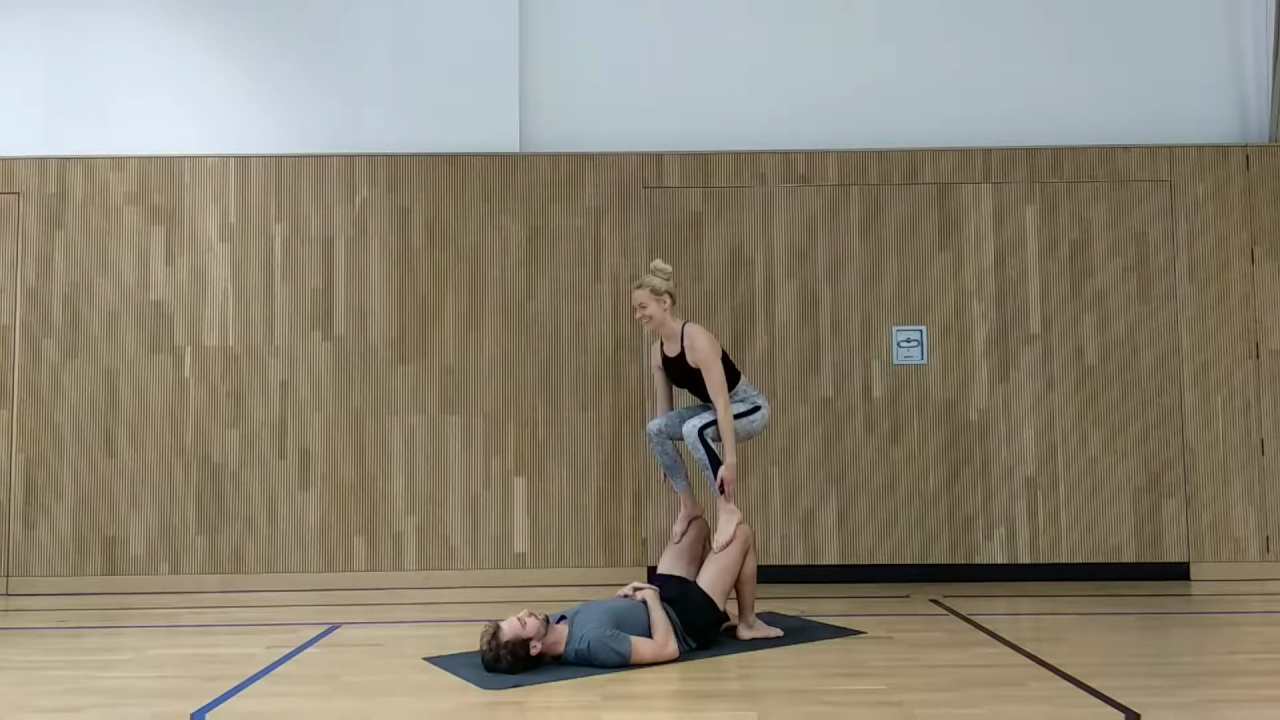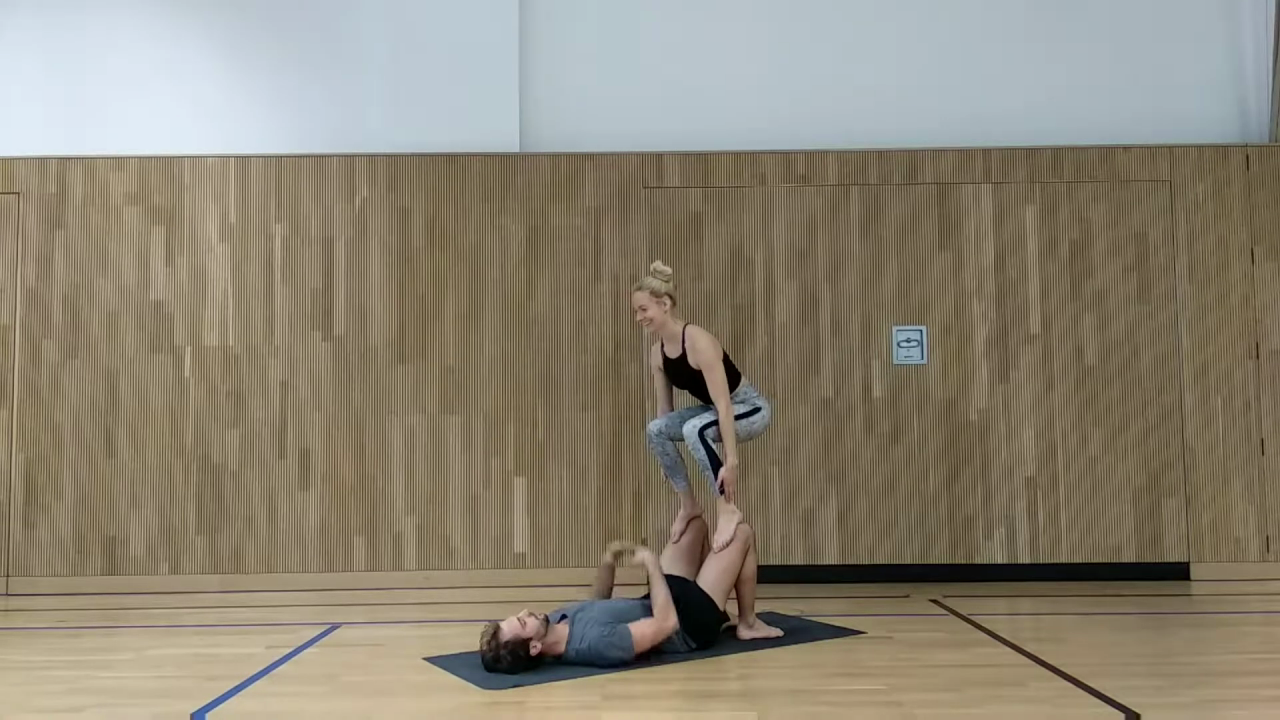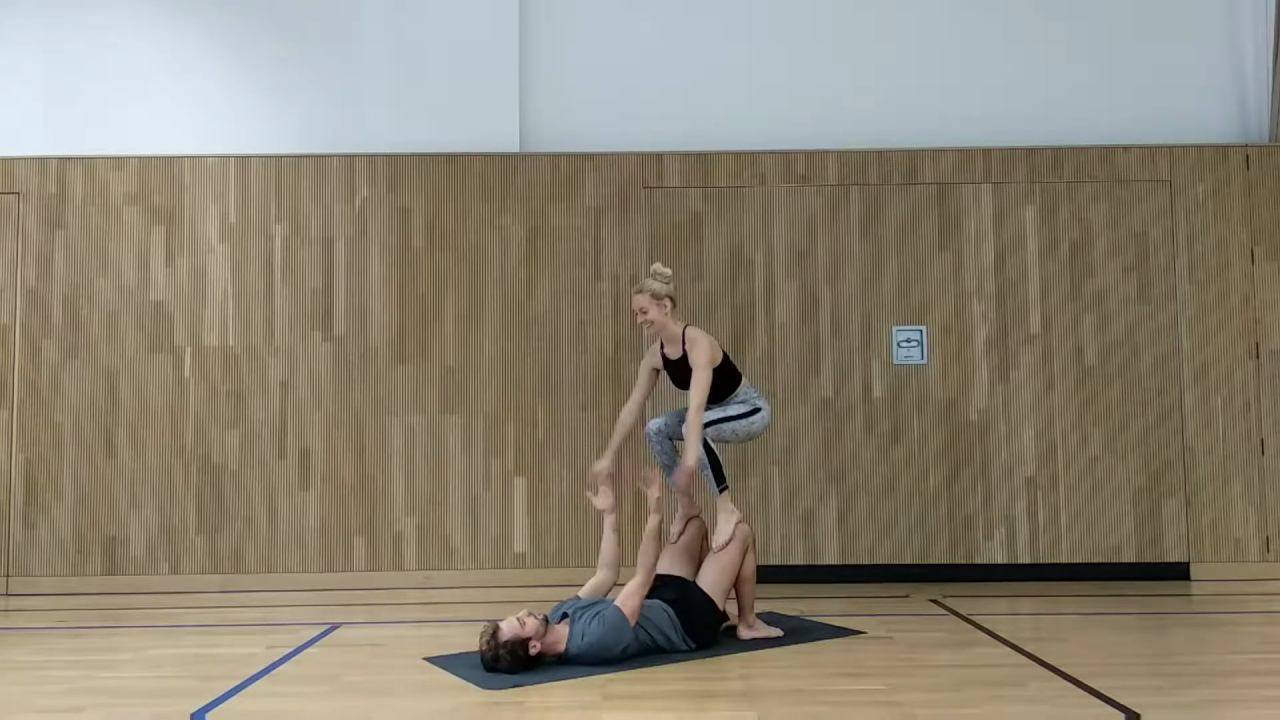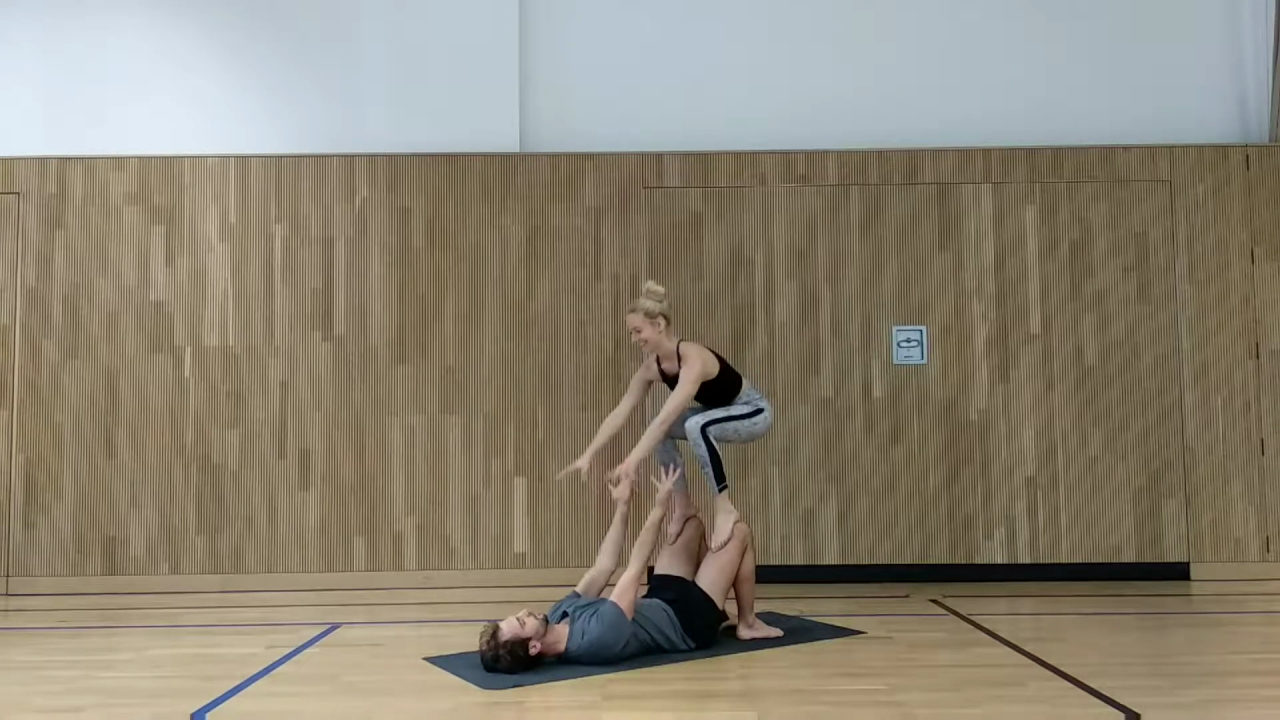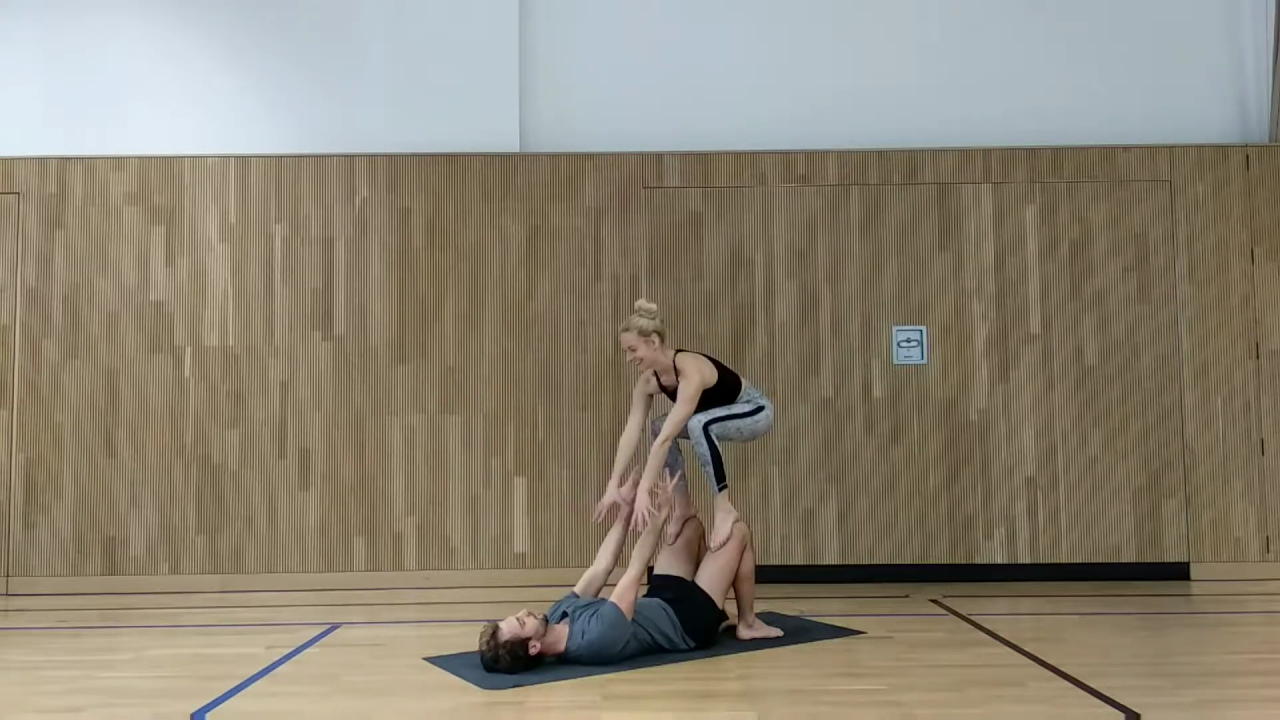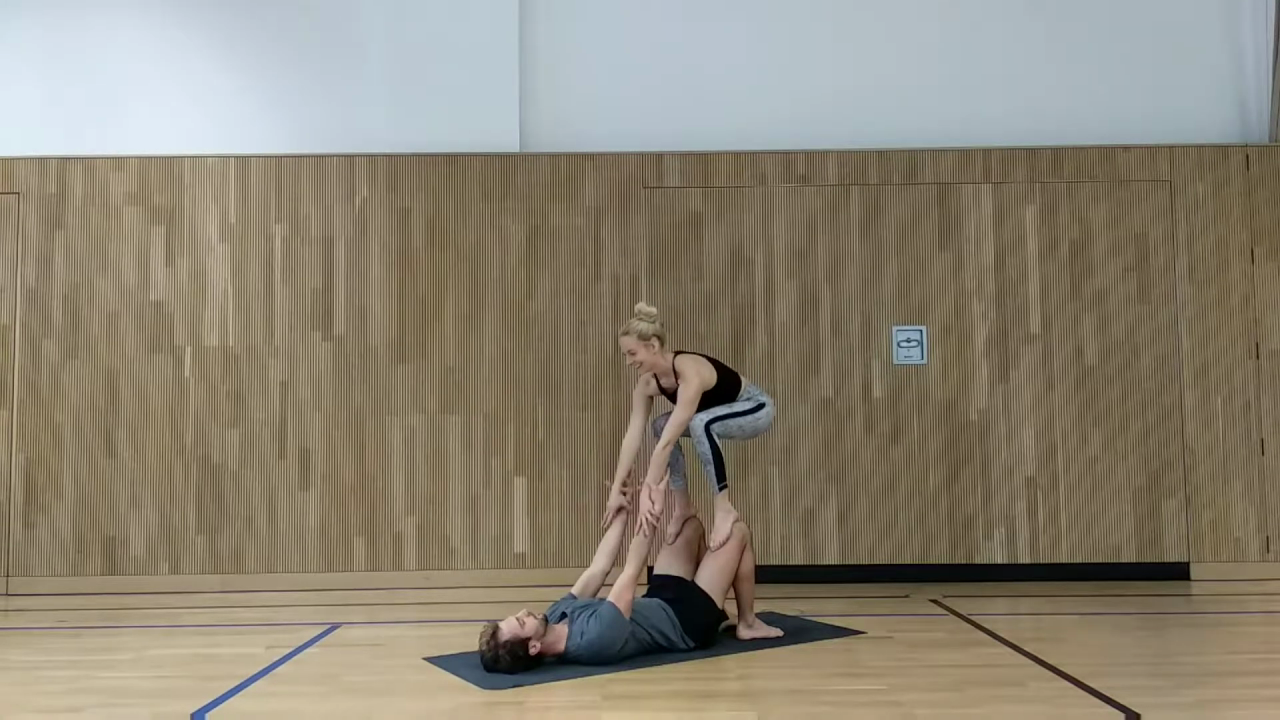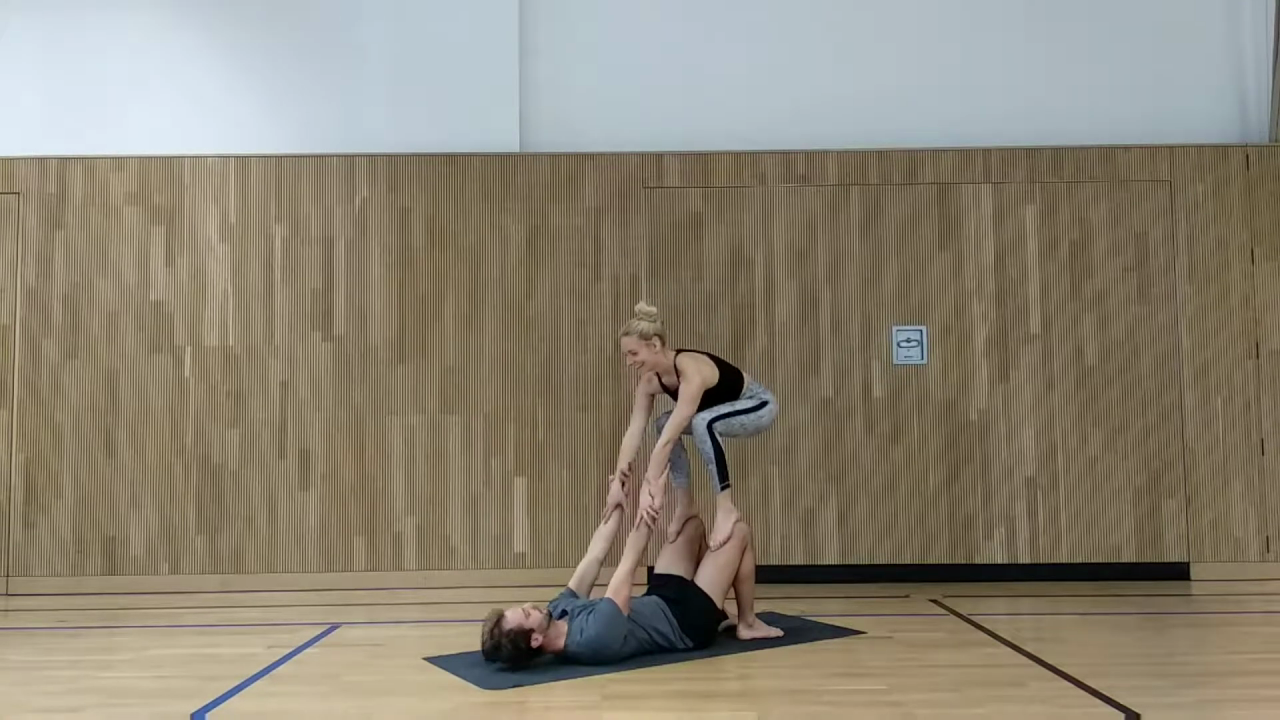
dt=0.3s
person 1, frame 1
left shoulder: (556, 625)
right shoulder: (591, 643)
right elbow: (668, 649)
left wrist: (621, 595)
right wrist: (652, 599)
left hip: (665, 605)
right hip: (689, 622)
left knee: (698, 525)
right knee: (742, 533)
left ankle: (718, 611)
right ankle: (748, 624)
person 1, frame 2
left shoulder: (558, 621)
right shoulder: (595, 643)
right elbow: (668, 624)
left wrist: (607, 564)
right wrist: (653, 568)
left hip: (656, 607)
right hip: (692, 625)
left knee: (697, 525)
right knee: (742, 533)
left ankle: (720, 612)
right ankle: (748, 625)
person 1, frame 3
left shoulder: (560, 617)
right shoulder: (598, 638)
left elbow: (606, 576)
right elbow: (642, 580)
left wrist: (609, 517)
right wrist: (654, 515)
left hip: (664, 605)
right hip: (690, 623)
left knee: (696, 525)
right knee: (741, 532)
left ankle: (719, 613)
right ankle: (748, 624)
person 1, frame 4
left shoulder: (559, 616)
right shoulder: (597, 638)
left elbow: (603, 567)
right elbow: (634, 571)
left wrist: (622, 508)
right wrist: (659, 508)
left hip: (661, 604)
right hip: (690, 624)
left knee: (693, 524)
right knee: (739, 532)
left ankle: (719, 613)
right ankle: (748, 624)
person 1, frame 5
left shoulder: (558, 616)
right shoulder: (597, 638)
left elbow: (600, 567)
right elbow: (634, 572)
left wrist: (625, 509)
right wrist: (660, 513)
left hip: (661, 604)
right hip: (689, 623)
left knee: (692, 525)
right knee: (739, 532)
left ankle: (718, 612)
right ankle: (747, 623)
person 1, frame 6
left shoulder: (557, 617)
right shoulder: (595, 640)
left elbow: (599, 567)
right elbow: (631, 572)
left wrist: (622, 511)
right wrist: (650, 514)
left hip: (660, 604)
right hip: (688, 623)
left knee: (692, 525)
right knee: (738, 531)
left ankle: (717, 612)
right ankle: (748, 623)
person 1, frame 7
left shoulder: (558, 613)
right shoulder: (594, 639)
left elbow: (593, 557)
right elbow: (627, 567)
left wrist: (616, 505)
right wrist: (649, 510)
left hip: (659, 604)
right hip: (687, 624)
left knee: (693, 525)
right knee: (739, 532)
left ankle: (717, 613)
right ankle: (748, 624)
person 2, frame 1
left shoulder: (697, 340)
right shoulder: (657, 351)
left elbow: (723, 404)
right elbow: (663, 408)
left wrist: (730, 460)
right wrist: (668, 463)
left hip: (749, 407)
right hip: (714, 409)
left knee: (694, 429)
right knee: (656, 429)
left ankle: (727, 509)
right ankle: (689, 505)
person 2, frame 2
left shoulder: (698, 342)
right shoulder: (657, 354)
left elbow: (724, 406)
right elbow: (665, 409)
left wrist: (731, 461)
right wrist: (667, 461)
left hip: (750, 409)
right hip: (714, 410)
left knee: (693, 429)
right knee: (656, 429)
left ankle: (727, 510)
right ankle: (688, 505)
person 2, frame 3
left shoulder: (699, 342)
right shoulder: (655, 354)
left elbow: (698, 405)
right elbow: (632, 407)
left wrist: (691, 454)
right wrist: (608, 456)
left hip: (751, 409)
right hip: (711, 410)
left knee: (690, 428)
right knee: (656, 428)
left ankle: (726, 509)
right ankle: (686, 505)
person 2, frame 4
left shoulder: (694, 358)
right shoulder: (650, 367)
left elbow: (666, 418)
right elbow: (619, 413)
left wrist: (632, 460)
right wrist: (586, 457)
left hip: (753, 410)
right hip: (721, 410)
left knee: (696, 425)
right knee: (660, 431)
left ankle: (725, 509)
right ankle: (683, 505)
person 2, frame 5
left shoulder: (690, 371)
right shoulder: (647, 381)
left elbow: (666, 439)
right elbow: (631, 433)
left wrist: (643, 493)
right wrist: (613, 486)
left hip: (754, 410)
right hip: (723, 412)
left knee: (698, 424)
right knee: (659, 426)
left ankle: (724, 509)
right ankle: (682, 506)
person 2, frame 6
left shoulder: (690, 373)
right shoulder: (647, 383)
left elbow: (668, 442)
right elbow: (632, 436)
right wrist: (616, 489)
left hip: (755, 407)
right hip: (722, 410)
left knee: (701, 423)
right knee: (661, 426)
left ankle: (724, 509)
right ankle: (682, 507)
person 2, frame 7
left shoulder: (692, 371)
right shoulder: (650, 381)
left elbow: (667, 441)
right elbow: (633, 433)
left hip: (758, 404)
right hip: (727, 407)
left knee: (703, 422)
right knee: (663, 423)
left ankle: (726, 509)
right ankle: (685, 506)
